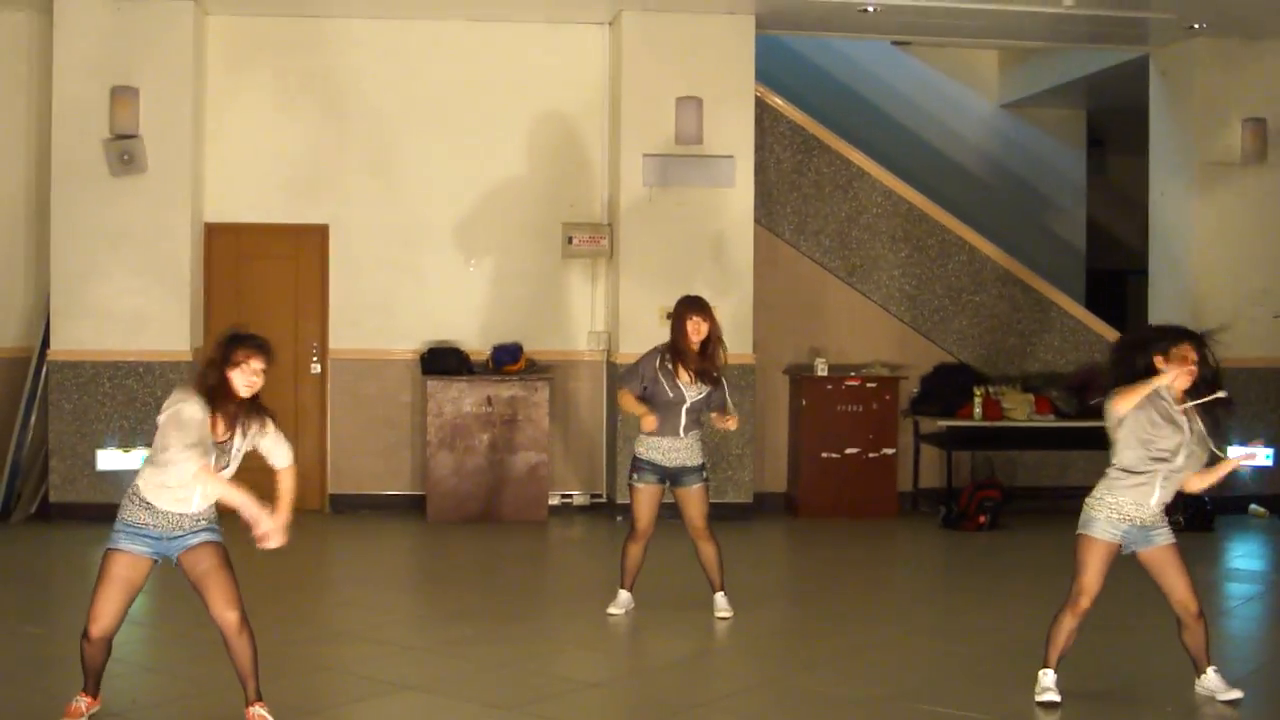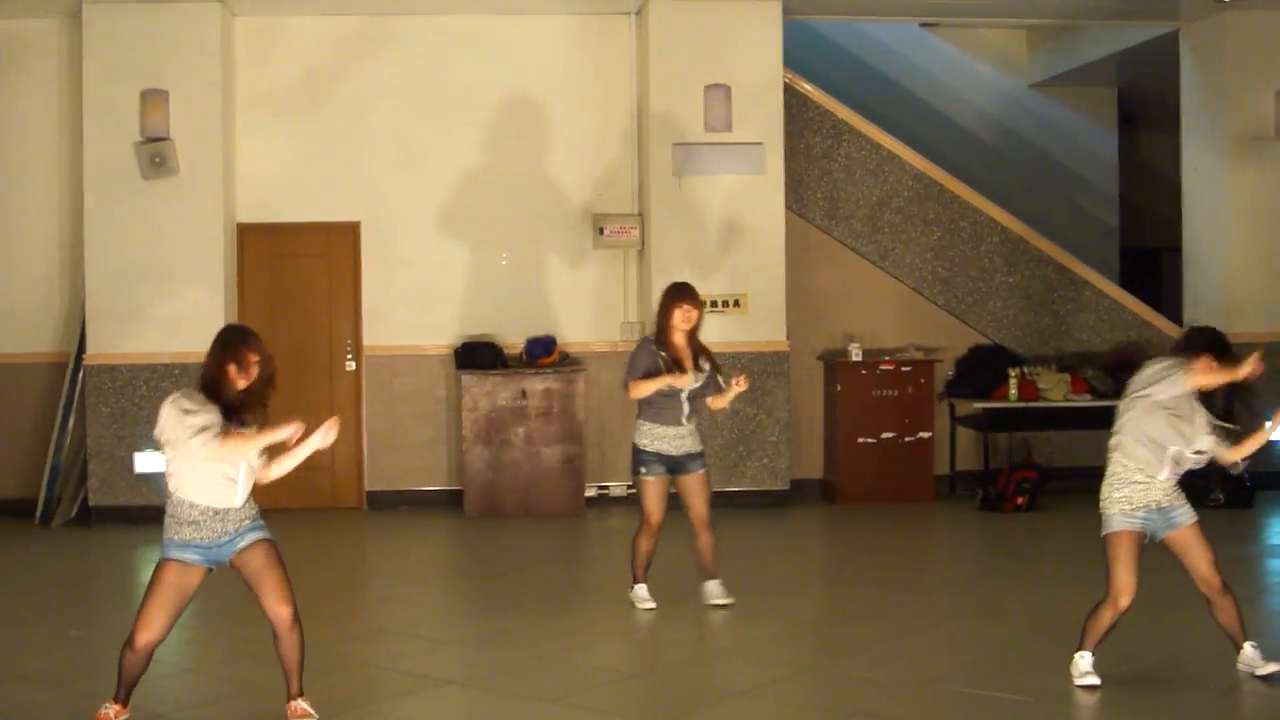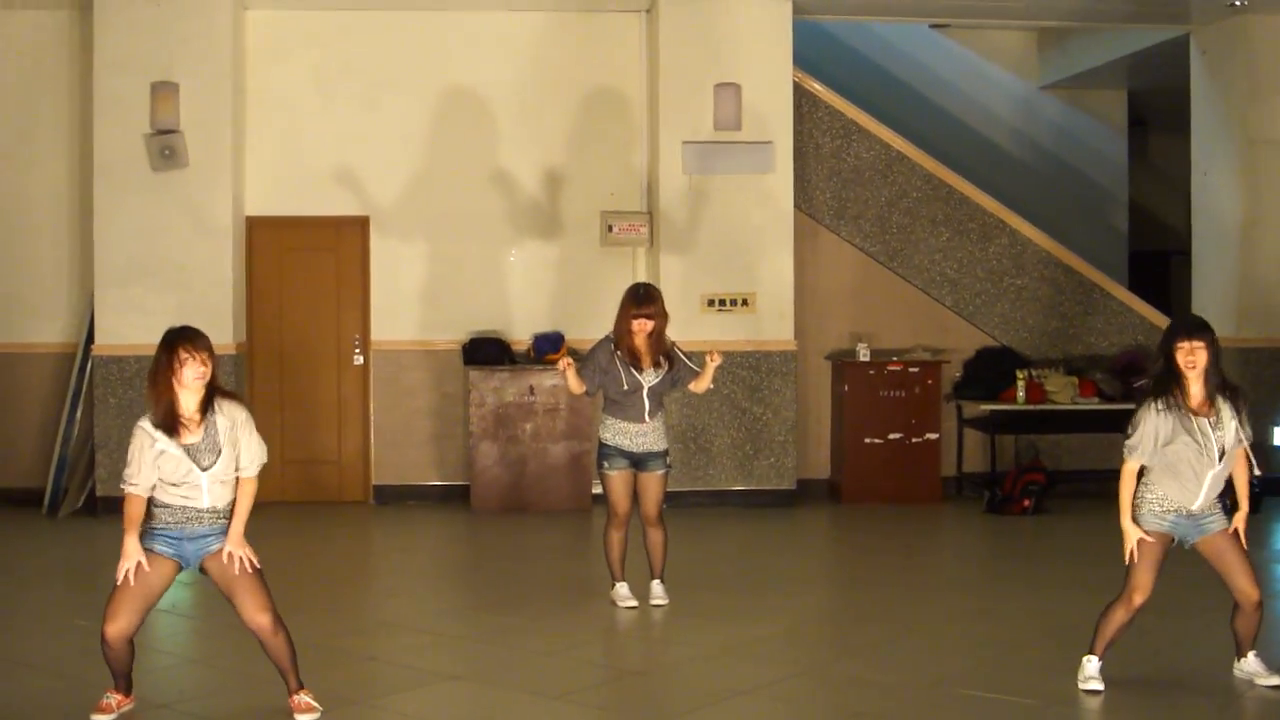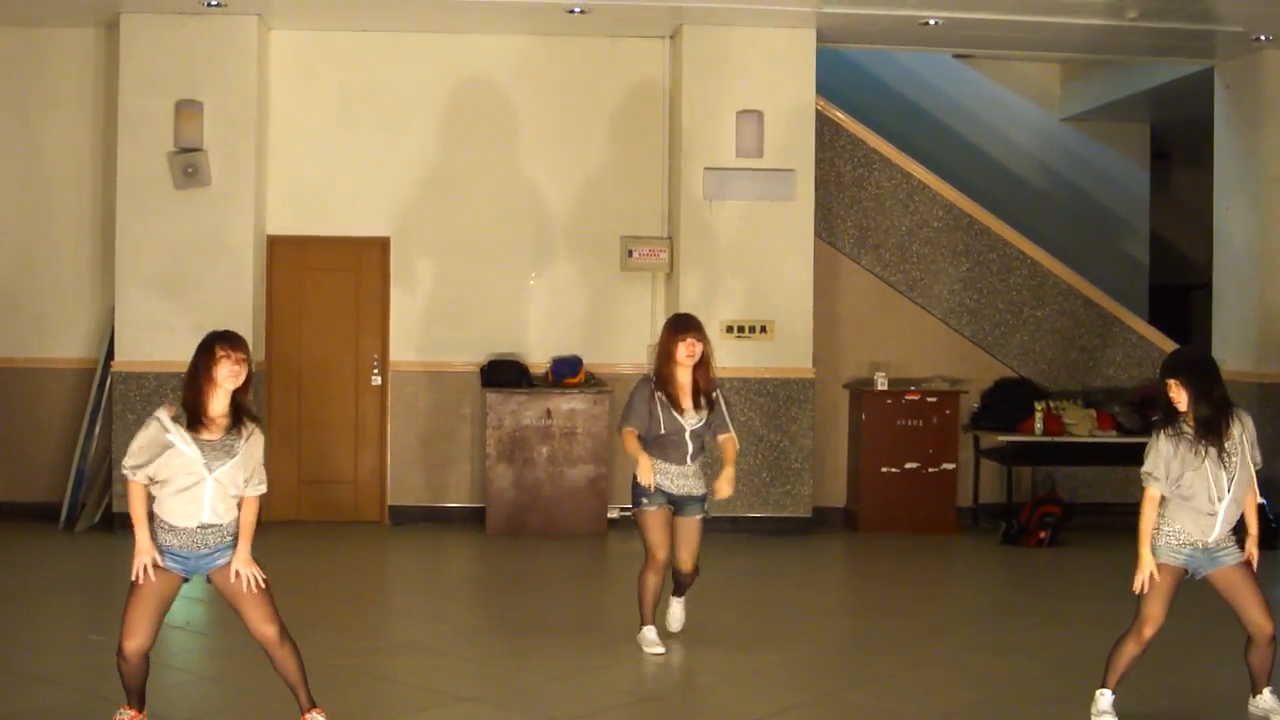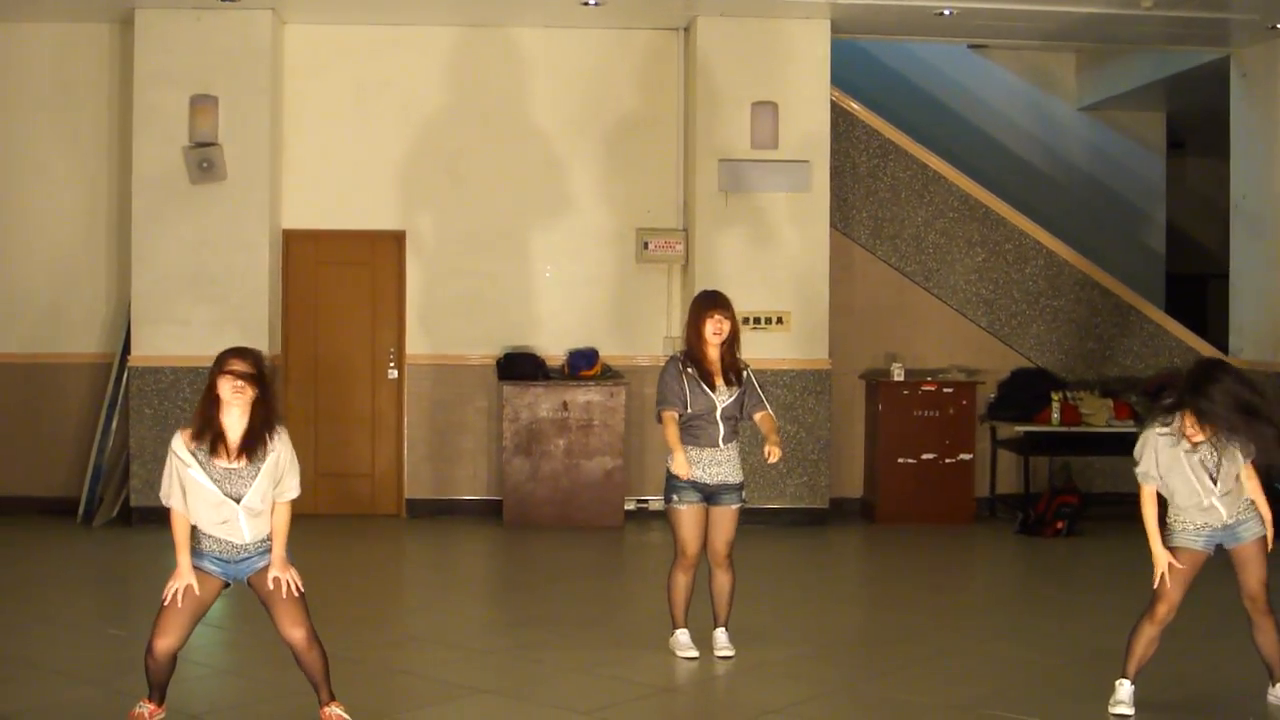
dt=1s
person 1, frame 1
left shoulder: (254, 421)
right shoulder: (186, 407)
left elbow: (284, 462)
right elbow: (193, 465)
left wrist: (281, 516)
right wrist: (256, 508)
left hip: (196, 526)
right hip: (142, 522)
left knee: (232, 616)
right knee: (98, 629)
person 1, frame 2
left shoulder: (241, 413)
right shoulder: (181, 408)
left elbow: (264, 472)
right elbow: (214, 449)
left wrist: (312, 442)
right wrist: (274, 433)
left hip: (243, 527)
right hip: (188, 535)
left knee: (283, 612)
right knee: (143, 637)
person 1, frame 3
left shoulder: (232, 413)
right shoulder: (149, 431)
left elbow: (249, 473)
right elbow: (137, 489)
left wrist: (237, 531)
right wrist: (130, 539)
left hip: (218, 532)
right hip: (164, 534)
left knee: (264, 619)
right knee: (114, 629)
person 1, frame 4
left shoulder: (248, 432)
right shoulder: (167, 423)
left elbow: (251, 493)
right elbow: (137, 477)
left wrist: (244, 549)
right wrist: (142, 539)
left hip: (224, 546)
right hip: (167, 548)
left knee: (271, 632)
right knee: (132, 645)
person 1, frame 5
left shoulder: (275, 440)
right shoulder: (187, 445)
left elbow: (282, 500)
right elbow: (179, 507)
left wrist: (279, 558)
right wrist: (183, 564)
left hip: (262, 551)
right hip: (207, 553)
left knee: (300, 634)
right knee: (162, 644)
person 2, frame 1
left shoulder: (1194, 424)
right shoulder: (1146, 395)
left elbow: (1189, 483)
right elbow: (1117, 405)
left wrist: (1231, 464)
right wrist: (1165, 377)
left hip: (1153, 521)
right hip: (1109, 510)
left knee: (1190, 606)
right knee: (1082, 600)
left ankle: (1207, 676)
right ankle: (1048, 675)
person 2, frame 2
left shoulder: (1194, 411)
right shoulder: (1159, 373)
left elbow: (1231, 455)
right elbow: (1199, 378)
right wrist: (1238, 372)
left hip: (1169, 500)
right hip: (1125, 499)
left knee: (1215, 584)
right knee: (1121, 597)
left ankle: (1246, 652)
right ankle: (1082, 659)
person 2, frame 3
left shoulder: (1227, 399)
right shoulder: (1159, 408)
left elbow: (1238, 454)
right elbow: (1131, 465)
left wrist: (1243, 508)
right wrist: (1126, 521)
left hip: (1207, 511)
right hip: (1158, 508)
right knee: (1135, 596)
left ankle: (1246, 660)
right ankle: (1091, 662)
person 2, frame 4
left shoulder: (1240, 423)
right shoulder: (1167, 435)
left elbow: (1247, 482)
right elbow: (1152, 494)
right wrist: (1144, 551)
left hip: (1221, 544)
right hip: (1173, 540)
right knee: (1145, 629)
person 2, frame 5
left shoulder: (1228, 428)
right shoulder: (1157, 435)
left elbow: (1244, 467)
right elbow: (1147, 492)
right wrist: (1156, 546)
left hip: (1242, 518)
right hip: (1190, 526)
right knee: (1161, 609)
right ankle: (1124, 686)
person 3, frame 1
left shoulder: (711, 370)
right shoulder: (656, 360)
left elbow: (715, 412)
right elbow: (624, 393)
left wrist: (726, 419)
right wrist: (643, 412)
left hip: (689, 459)
right hip: (649, 457)
left knee: (700, 530)
right knee: (640, 531)
left ankle: (719, 595)
right ankle: (624, 594)
person 3, frame 2
left shoulder: (701, 355)
right shoulder: (649, 349)
left elbow: (715, 402)
right elbow: (633, 390)
left wrist: (734, 390)
right wrist: (667, 379)
left hip: (688, 446)
right hip: (651, 446)
left knee: (701, 519)
right knee: (652, 523)
left ankle: (711, 583)
right ankle: (639, 586)
person 3, frame 3
left shoulder: (666, 351)
right shoulder: (608, 349)
left elbow: (698, 385)
right elbow: (580, 387)
left wrist: (710, 366)
right wrist: (569, 371)
left hip: (654, 443)
right hip: (616, 443)
left knee: (653, 517)
right knee: (619, 516)
left ankle: (657, 583)
right ankle: (619, 585)
person 3, frame 4
left shoulder: (709, 389)
right shoulder: (650, 387)
left elbow: (727, 436)
right elbow: (628, 432)
left wrist: (729, 468)
right wrist: (641, 457)
left hip: (693, 484)
right hip: (654, 483)
left knee: (686, 564)
right knee: (658, 556)
left ankle: (678, 596)
right ankle: (647, 628)
person 3, frame 5
left shoulder: (739, 370)
right shoulder: (678, 367)
left elbow: (761, 411)
right elbow: (668, 415)
left wrist: (772, 436)
right wrist: (677, 451)
left hip: (728, 474)
right hip: (688, 473)
left knee: (721, 556)
right knee: (688, 556)
left ankle: (721, 631)
right ankle: (679, 632)
